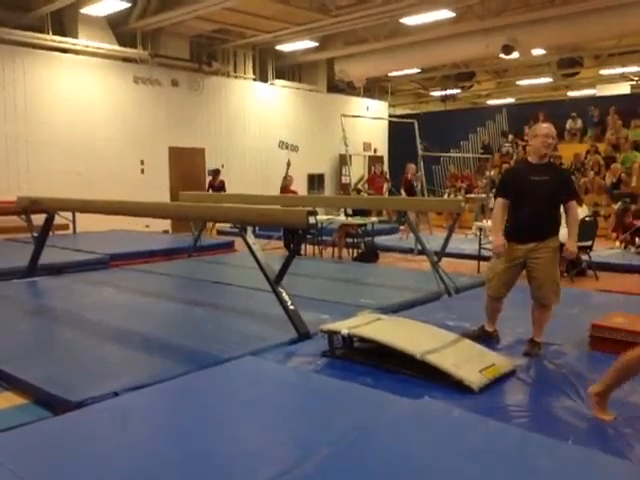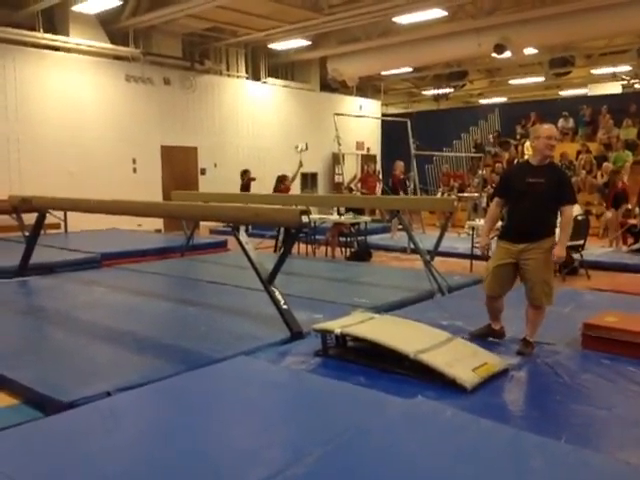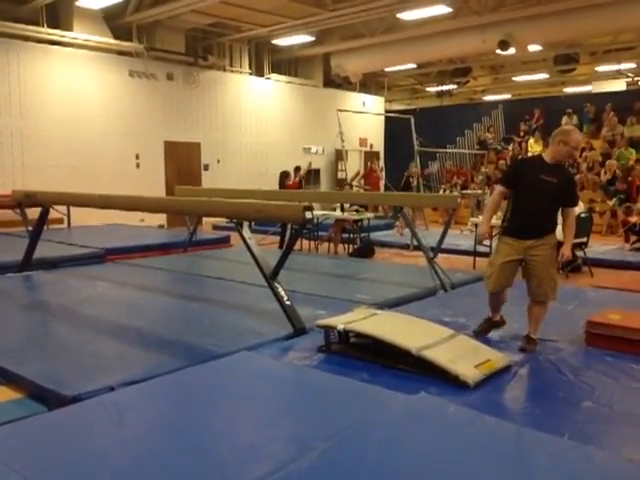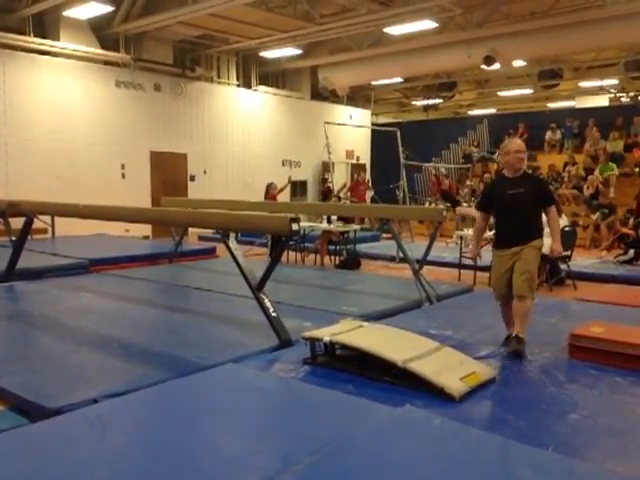
dt=1s
person 1, frame 1
left shoulder: (560, 175)
right shoulder: (513, 173)
left elbow: (571, 208)
right elbow: (500, 205)
left wrist: (572, 240)
right wrist: (496, 234)
left hip: (546, 245)
right hip: (513, 242)
left knee: (544, 295)
right knee: (495, 288)
left ankle: (536, 339)
right ankle: (489, 329)
person 1, frame 2
left shoulder: (559, 177)
right shoulder: (513, 172)
left elbow: (566, 212)
right elbow: (497, 204)
left wrist: (561, 245)
right wrist: (485, 233)
left hip: (540, 245)
right hip: (507, 242)
left knee: (537, 296)
right knee: (492, 289)
left ankle: (528, 339)
right ankle: (495, 326)
person 1, frame 3
left shoulder: (566, 179)
right shoulder: (523, 166)
left elbow: (569, 214)
right elbow: (499, 192)
left wrist: (567, 244)
right wrist: (485, 221)
left hip: (543, 242)
right hip: (511, 237)
left knee: (540, 293)
right knee: (496, 284)
left ankle: (531, 336)
right ankle: (495, 317)
person 1, frame 4
left shoulder: (536, 183)
right shoulder: (493, 187)
left elbow: (551, 212)
right elbow: (482, 217)
left wrist: (556, 241)
right wrist: (475, 245)
left hip: (529, 244)
right hip: (502, 247)
left knee: (522, 291)
right knee: (503, 294)
left ankle: (519, 337)
right ankle: (511, 333)
